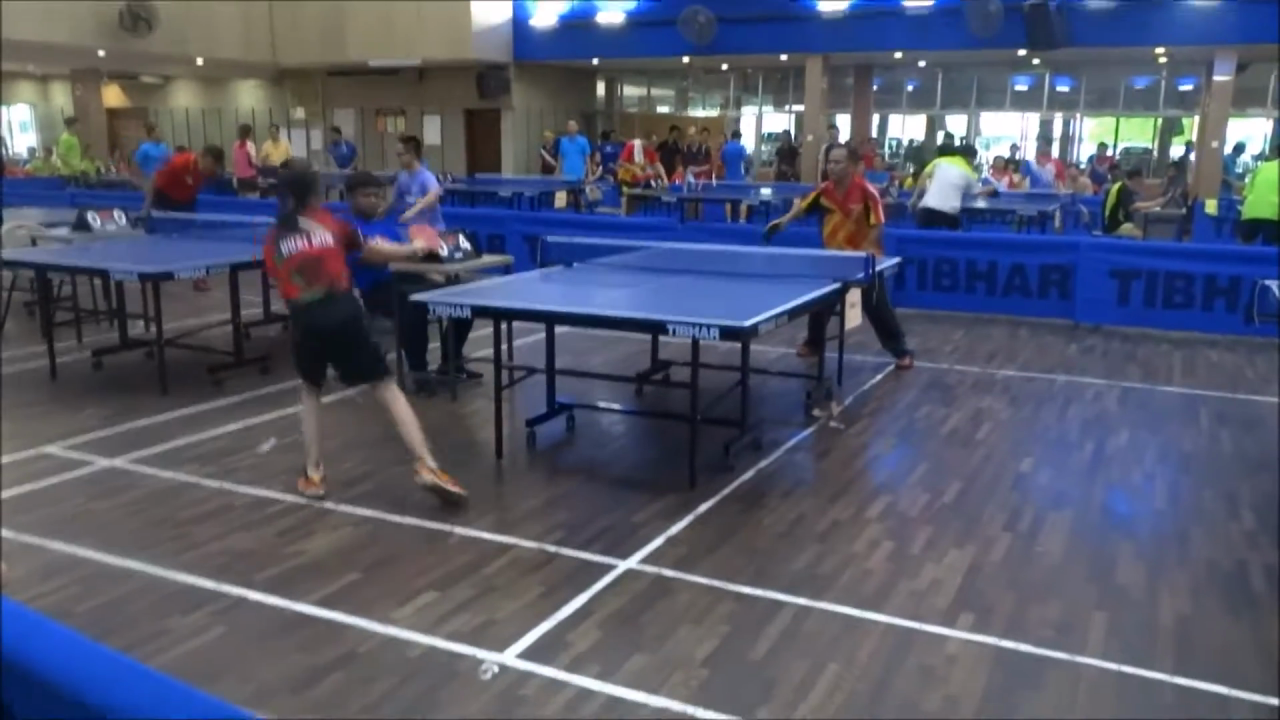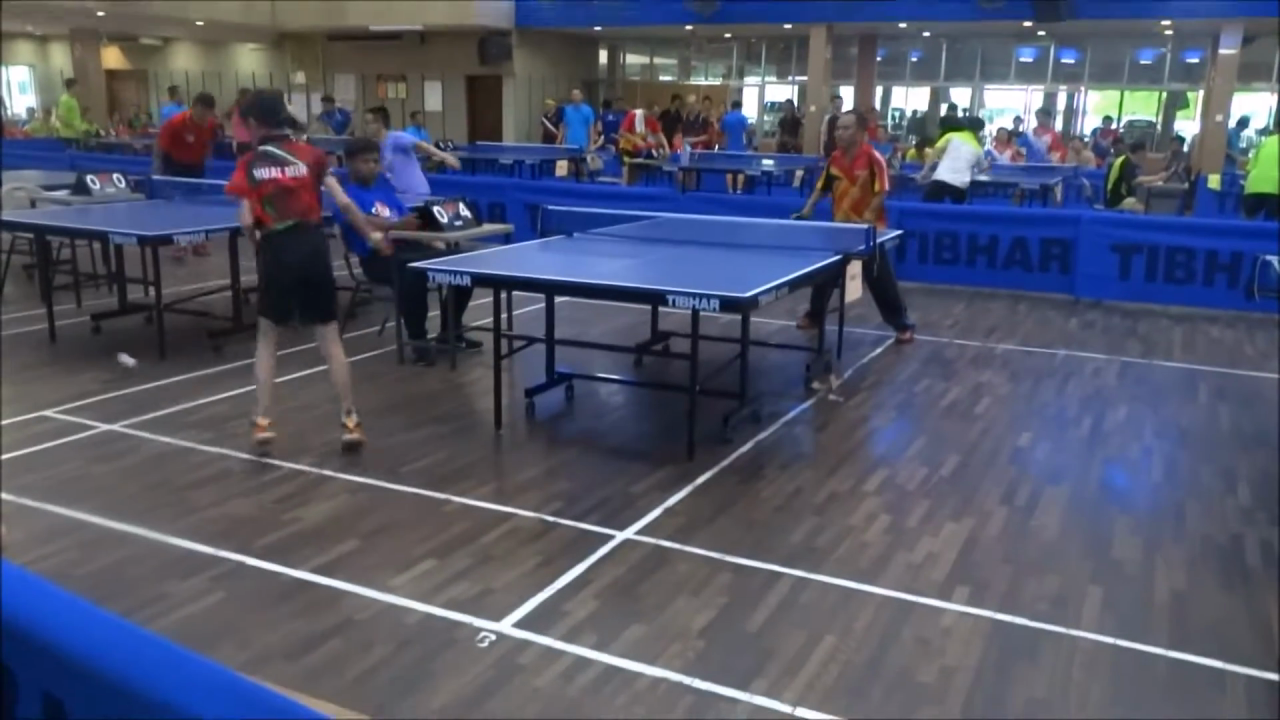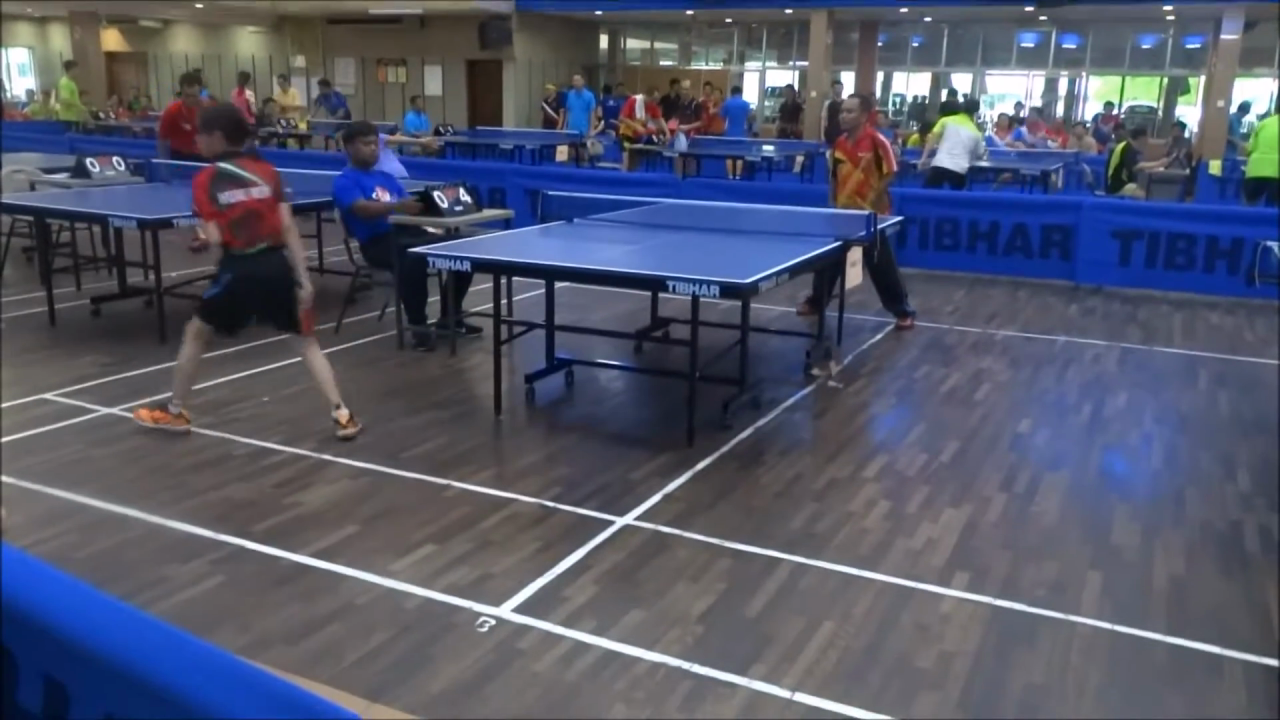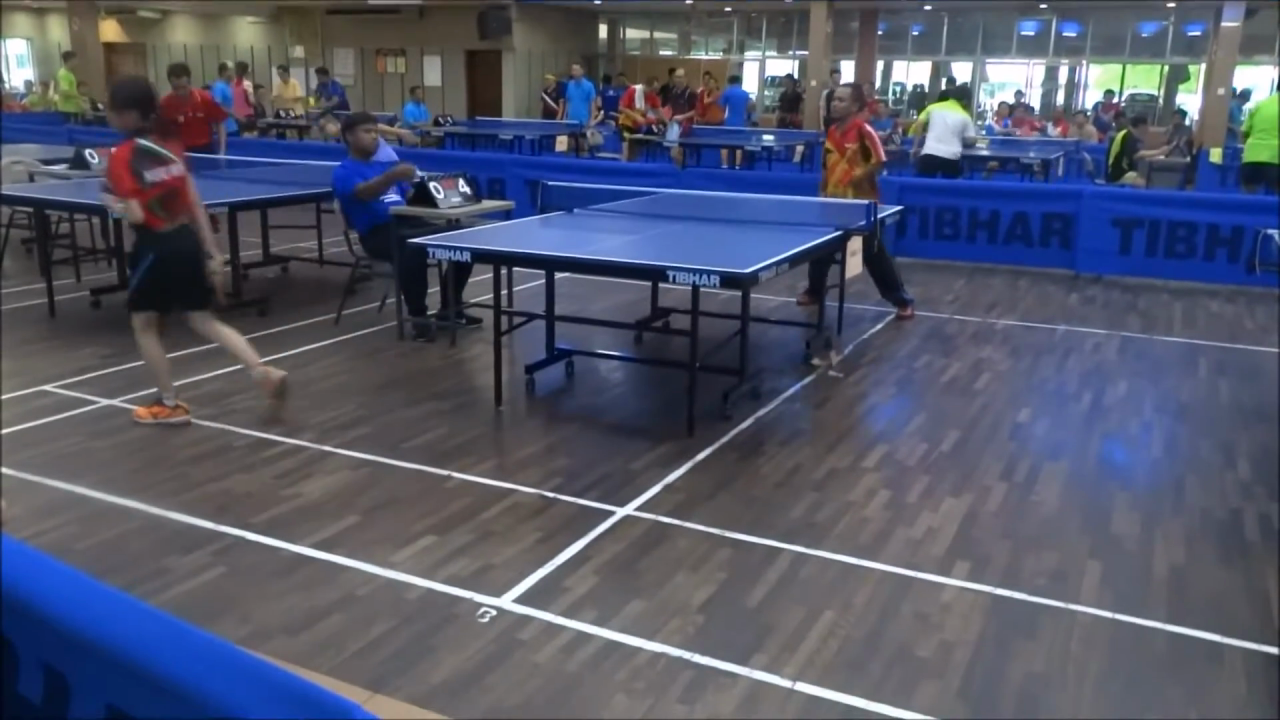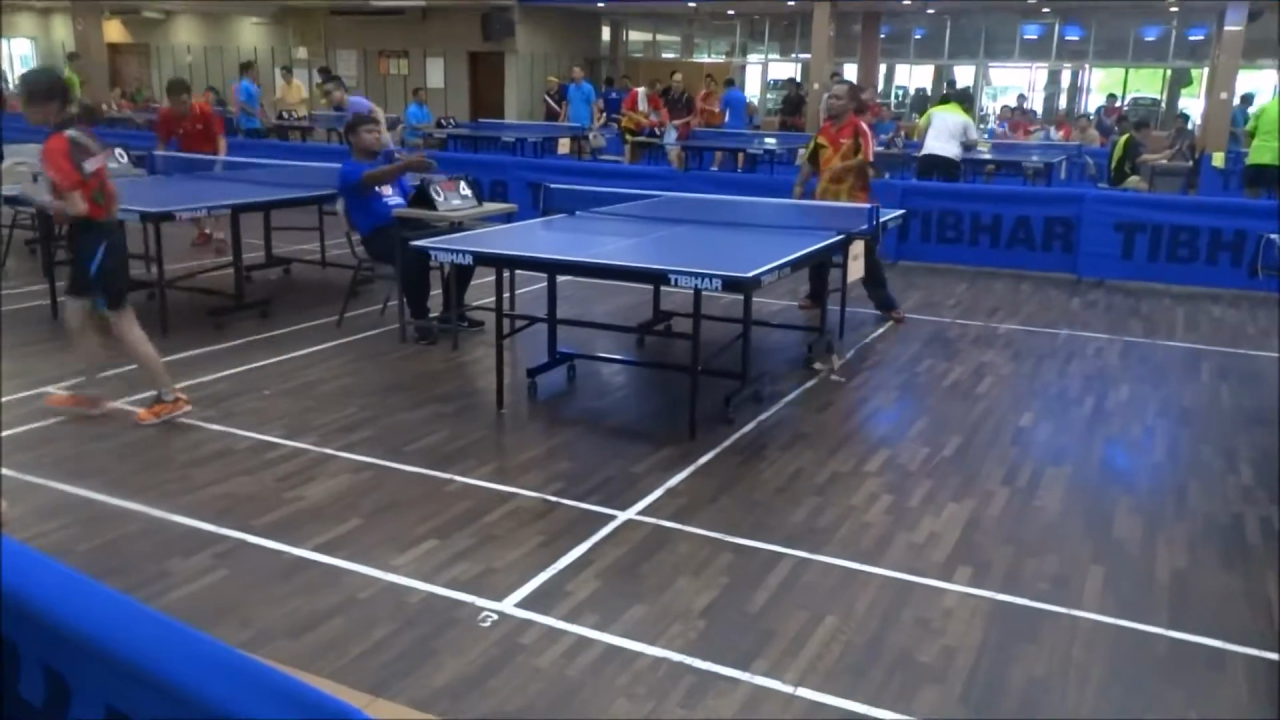
dt=0.2s
person 1, frame 1
left shoulder: (274, 240)
right shoulder: (333, 224)
left elbow: (285, 290)
right elbow: (380, 252)
right wrist: (418, 248)
left hip: (306, 320)
right hip: (344, 314)
left knee: (310, 393)
right knee: (388, 392)
left ankle: (313, 475)
right ankle: (428, 468)
person 1, frame 2
left shoulder: (248, 164)
right shoulder: (310, 155)
left elbow: (247, 221)
right elbow: (343, 202)
right wrist: (371, 234)
left hip: (277, 252)
right hip: (313, 246)
left knee: (267, 337)
right knee: (329, 338)
left ankle: (262, 421)
right ankle: (349, 420)
person 1, frame 3
left shoulder: (206, 181)
right shoulder: (268, 173)
left elbow: (214, 239)
right elbow: (289, 230)
left wrist: (203, 232)
right wrist: (304, 278)
left hip: (239, 270)
right hip: (276, 266)
left knee: (195, 335)
right knee: (306, 341)
left ankle: (174, 411)
right ankle: (341, 415)
person 1, frame 4
left shoulder: (121, 156)
right shoulder: (172, 148)
left elbow: (135, 216)
right elbow: (195, 203)
left wrist: (113, 204)
right wrist: (212, 253)
left hip: (156, 247)
right hip: (188, 242)
left knee: (143, 324)
right knee: (205, 322)
left ankle: (170, 404)
right ankle: (264, 372)
person 1, frame 5
left shoulder: (55, 147)
right shoulder: (81, 137)
left elbow: (78, 208)
left wrist: (43, 202)
left hip: (93, 240)
right hip: (106, 234)
left knee: (122, 323)
right knee: (75, 316)
left ankle: (170, 397)
right ankle: (89, 394)
person 2, frame 1
left shoulder: (866, 191)
right shoulder: (824, 190)
left elbow: (877, 225)
right elbow: (803, 207)
left wrist: (868, 250)
right wrist: (786, 219)
left knee: (877, 306)
left ankle: (901, 351)
right ankle: (814, 343)
person 2, frame 2
left shoulder: (872, 158)
right shoulder: (834, 159)
left elbow: (881, 193)
right elbow: (822, 188)
left wrist: (866, 218)
right wrist: (808, 208)
left knee: (880, 279)
left ankle: (903, 325)
right ankle: (815, 315)
person 2, frame 3
left shoulder: (877, 141)
right shoulder: (839, 143)
left elbow: (889, 173)
left wrist: (875, 197)
right wrist: (833, 202)
left hip: (871, 214)
left knee: (882, 265)
right knee: (828, 260)
left ankle: (903, 311)
right ankle: (816, 302)
person 2, frame 4
left shoulder: (864, 131)
right shoulder: (831, 132)
left elbow: (878, 162)
left wrist: (860, 178)
right wrist: (823, 190)
left hip: (861, 203)
left knee: (875, 254)
left ankle: (902, 300)
right ankle: (815, 292)
person 2, frame 5
left shoulder: (859, 128)
right shoulder: (823, 130)
left elbow: (865, 158)
right elbow: (811, 160)
left wrist: (842, 167)
right wrist: (800, 185)
left hip: (854, 201)
right hip: (825, 200)
left knee: (866, 254)
left ankle: (886, 303)
right ankle: (816, 295)
person 3, frame 1
left shoulder: (386, 224)
right elbow: (366, 256)
left hip: (407, 279)
right hip: (378, 290)
right knee: (413, 307)
left ankle: (451, 362)
right ankle: (418, 370)
person 3, frame 2
left shoulder: (385, 189)
right shoulder: (347, 195)
left elbow: (408, 222)
right elbow: (365, 223)
right wrist: (397, 224)
left hip: (408, 247)
right hip: (378, 257)
right knee: (413, 274)
left ankle: (451, 332)
right ankle: (417, 340)
person 3, frame 3
left shoulder: (385, 177)
right shoulder: (345, 181)
left elbow: (408, 206)
right elbow: (363, 209)
right wrist: (396, 207)
left hip: (409, 232)
right hip: (379, 242)
right knee: (414, 259)
left ankle: (450, 317)
right ankle: (418, 326)
person 3, frame 4
left shoulder: (384, 166)
right shoulder: (344, 172)
left elbow: (410, 197)
right elbow: (364, 193)
right wrist: (393, 175)
left hip: (408, 222)
right hip: (378, 233)
right knee: (414, 250)
left ankle: (450, 308)
right ankle: (418, 316)
person 3, frame 5
left shoulder: (389, 166)
right shoulder: (349, 170)
right elbow: (374, 178)
right wrist: (406, 165)
left hip: (409, 225)
right hip: (380, 235)
right knee: (415, 252)
left ankle: (451, 311)
right ankle: (420, 319)
